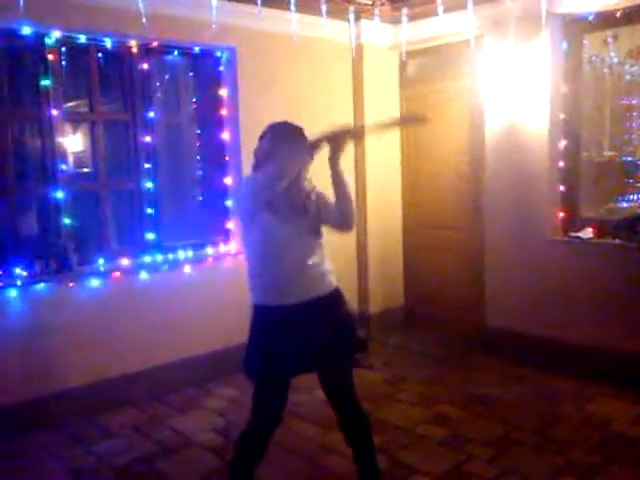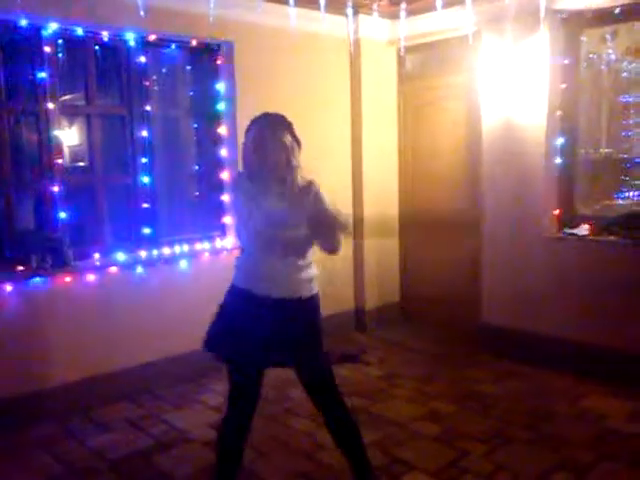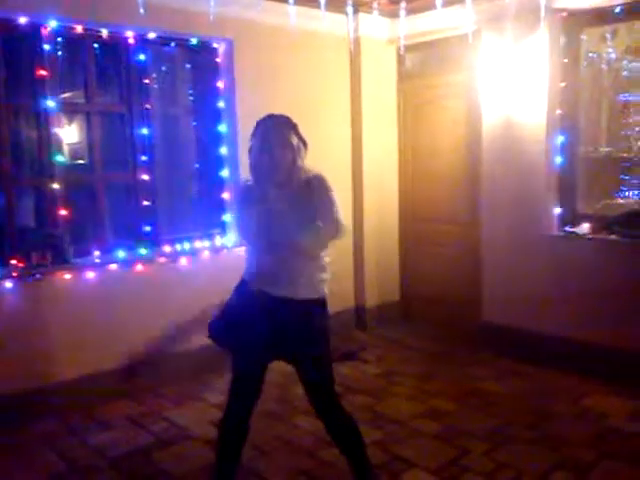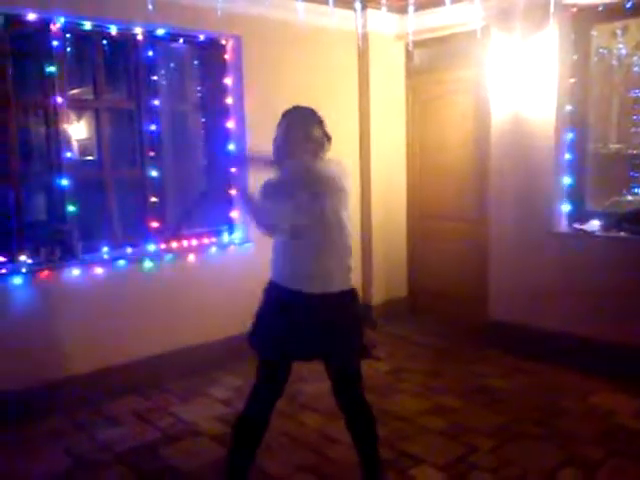
dt=0.2s
person 1, frame 1
left shoulder: (314, 197)
right shoulder: (249, 193)
left elbow: (346, 223)
right elbow: (272, 177)
left wrist: (335, 163)
right wrist: (322, 142)
left hip: (324, 308)
right hip: (274, 316)
left knee: (346, 403)
right knee: (266, 417)
person 1, frame 2
left shoulder: (308, 190)
right shoulder: (243, 187)
left elbow: (332, 241)
right elbow: (265, 217)
left wrist: (326, 231)
right wrist: (312, 217)
left hip: (297, 306)
right hip: (249, 306)
left knee: (329, 400)
right knee: (241, 406)
person 1, frame 3
left shoulder: (315, 185)
right shoulder: (248, 194)
left elbow: (334, 227)
right elbow: (258, 247)
left wrist: (292, 254)
left hip: (305, 307)
right hip: (256, 302)
left knee: (325, 402)
right knee: (240, 401)
person 1, frame 4
left shoulder: (334, 182)
right shoulder: (273, 189)
left elbow: (316, 170)
right elbow: (272, 225)
right wrist: (246, 196)
left hip: (335, 302)
right hip: (286, 301)
left knee: (351, 396)
right knee: (263, 396)
